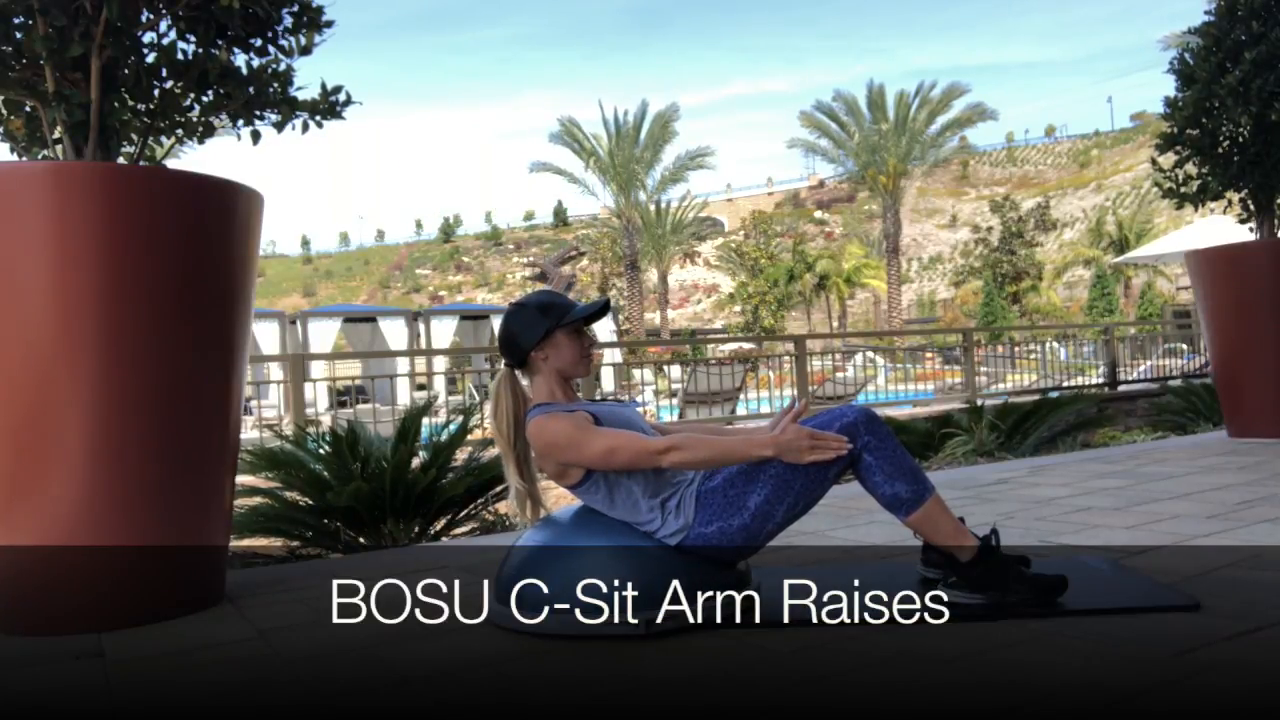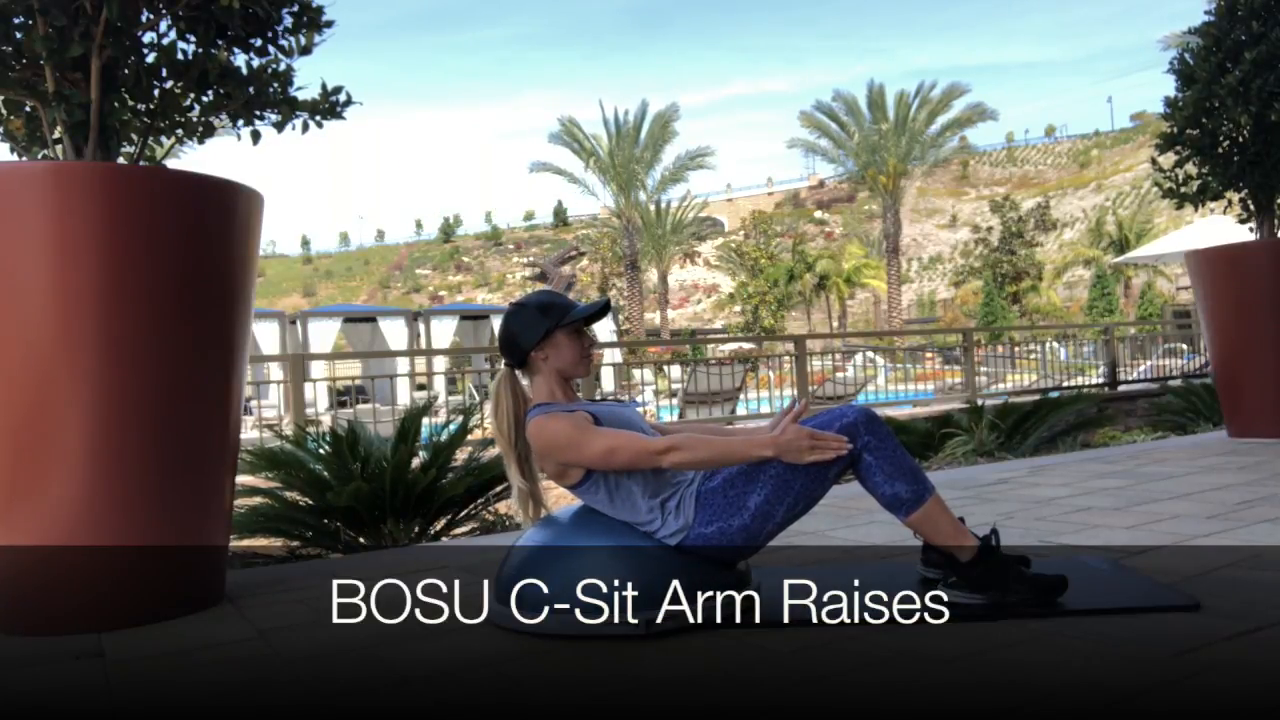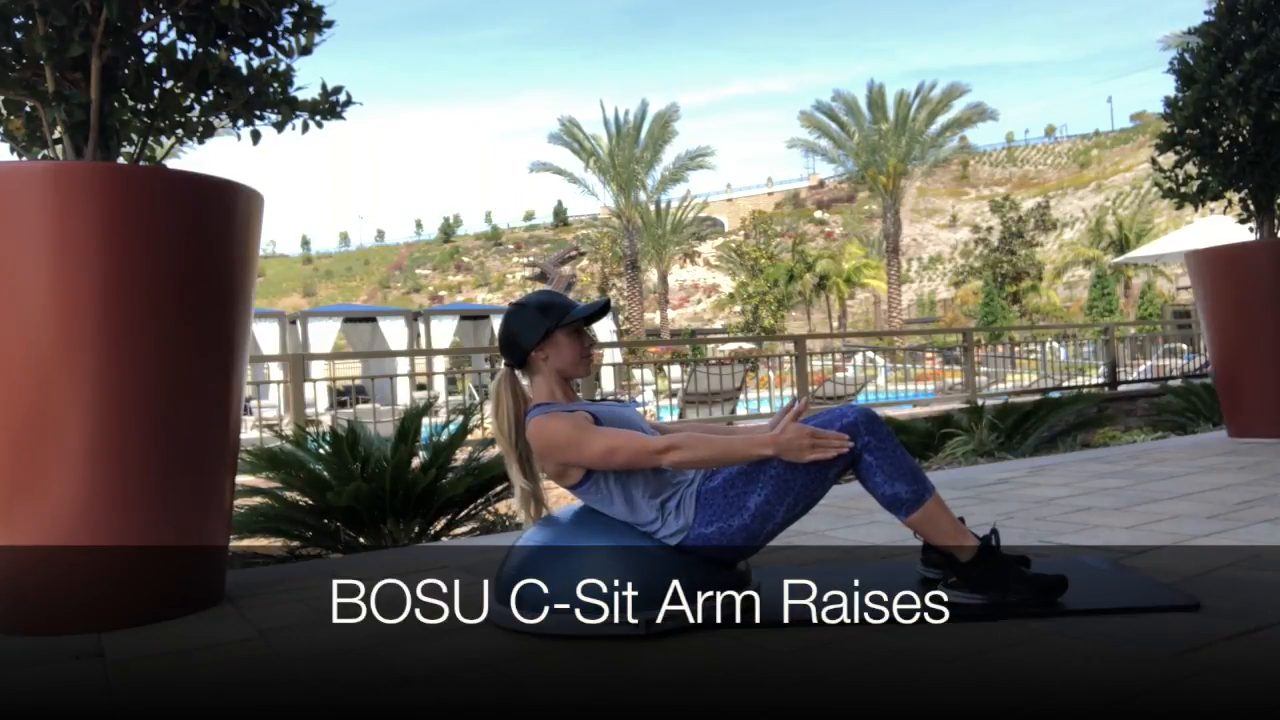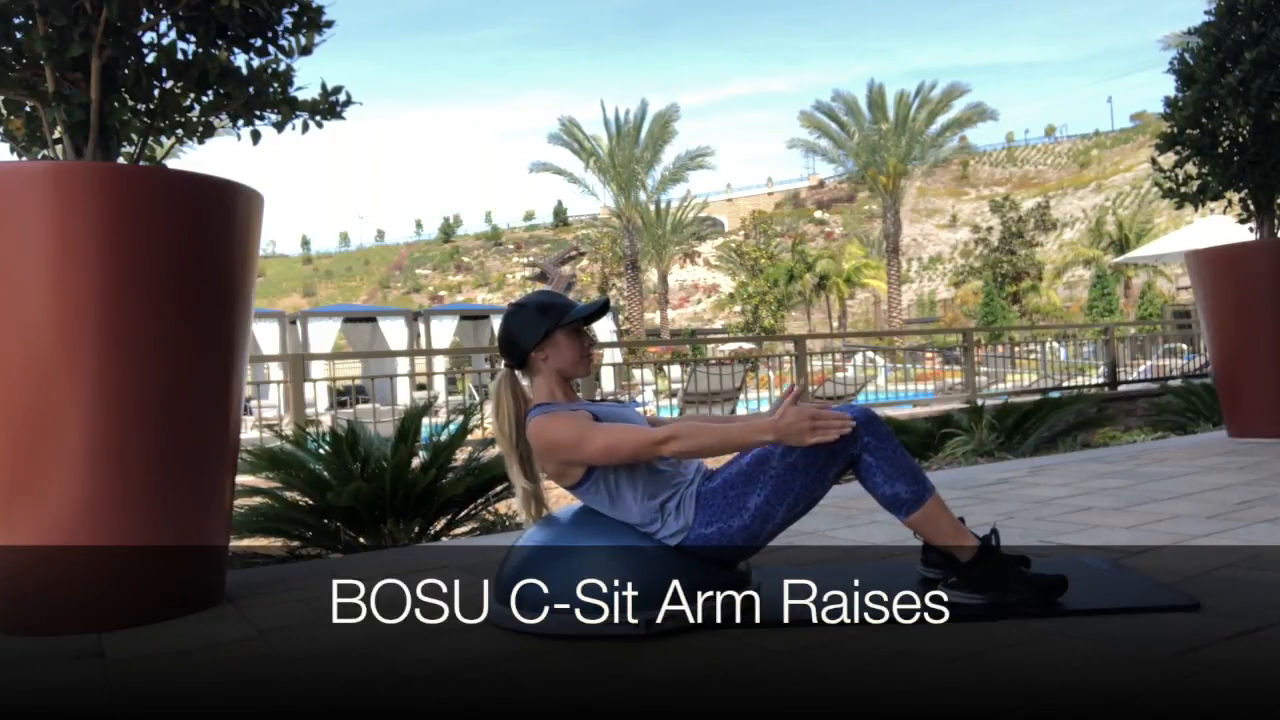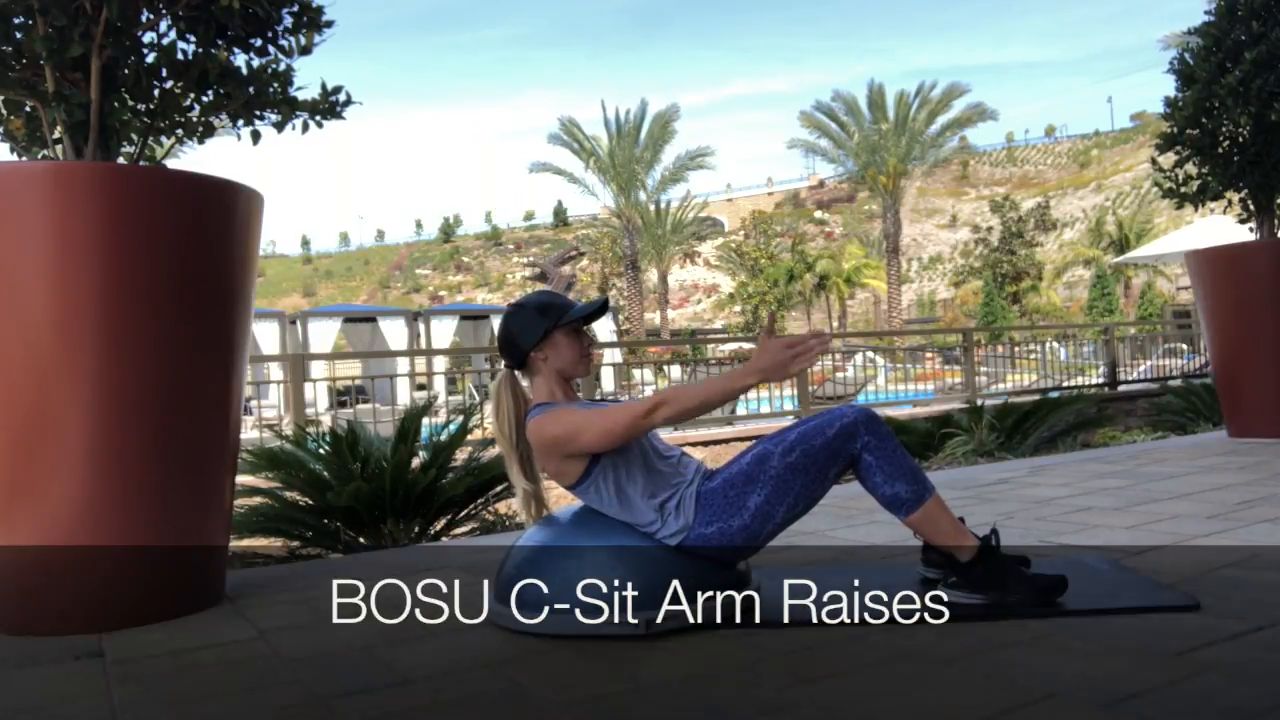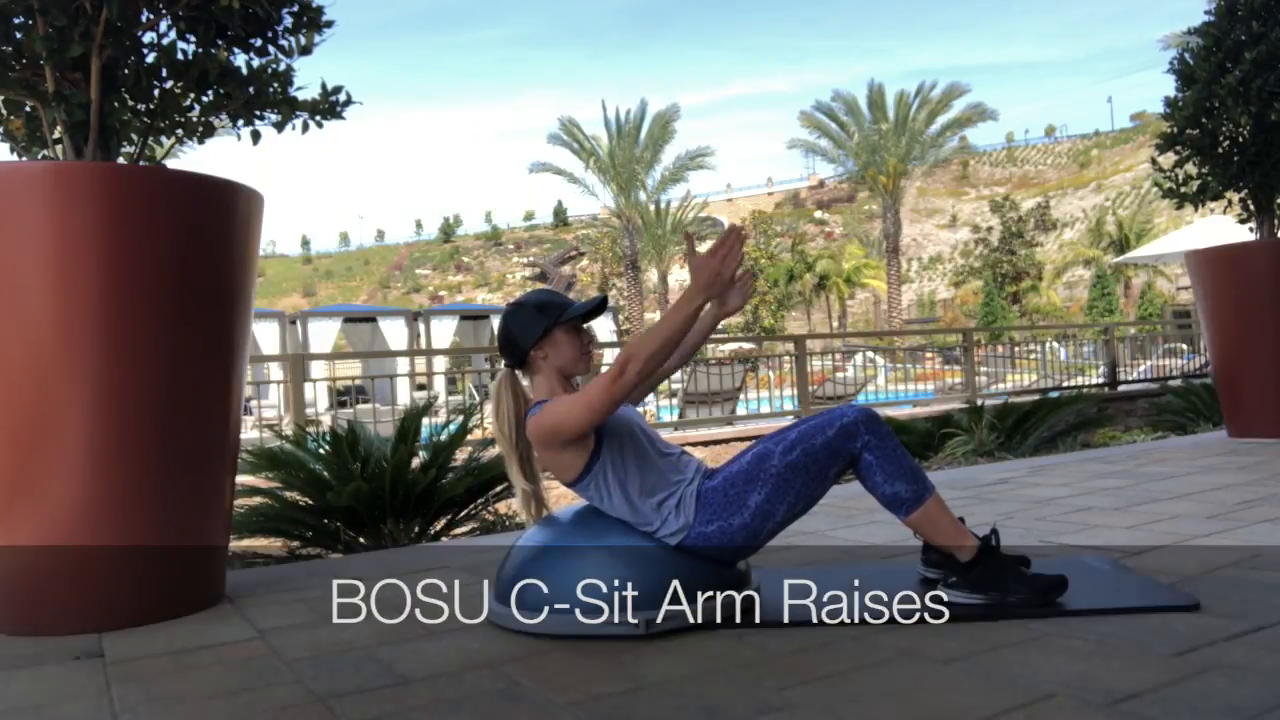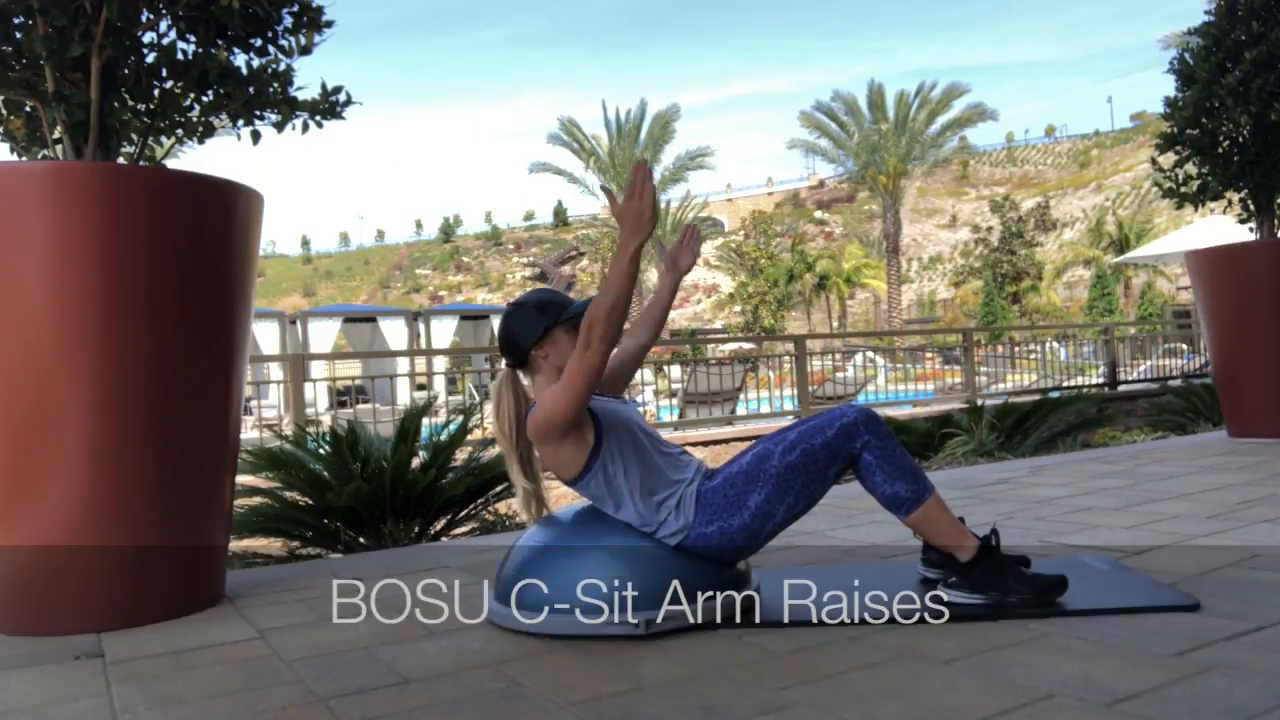
dt=0.1s
person 1, frame 1
left shoulder: (577, 413)
right shoulder: (549, 430)
left elbow: (668, 431)
right elbow: (661, 454)
left wrist: (762, 431)
right wrist: (769, 447)
left hip: (707, 503)
right hip: (702, 522)
left knee: (852, 426)
right knee: (856, 429)
left ankle: (949, 550)
right ankle: (973, 564)
person 1, frame 2
left shoulder: (576, 412)
right shoulder: (548, 430)
left elbow: (671, 431)
right elbow: (661, 454)
left wrist: (761, 432)
right wrist: (769, 447)
left hip: (708, 502)
right hip: (702, 521)
left knee: (852, 425)
right knee: (858, 428)
left ankle: (950, 550)
right ankle: (973, 564)
person 1, frame 3
left shoulder: (577, 413)
right shoulder: (548, 429)
left elbow: (671, 430)
right elbow: (661, 453)
left wrist: (762, 430)
right wrist: (769, 446)
left hip: (707, 502)
right hip: (702, 521)
left knee: (851, 426)
right knee: (857, 428)
left ankle: (950, 549)
right ankle: (973, 564)
person 1, frame 4
left shoulder: (577, 414)
right shoulder: (550, 430)
left elbow: (674, 431)
right elbow: (659, 439)
left wrist: (763, 418)
right wrist: (768, 427)
left hip: (707, 499)
right hip: (704, 521)
left knee: (854, 425)
right knee: (857, 431)
left ankle: (951, 552)
right ankle: (975, 566)
person 1, frame 5
left shoulder: (575, 411)
right shoulder: (549, 428)
left elbow: (664, 415)
right elbow: (654, 411)
left wrist: (751, 372)
right wrist: (750, 373)
left hip: (706, 498)
right hip: (702, 520)
left knee: (853, 425)
right knee: (856, 429)
left ankle: (950, 552)
right ankle: (974, 565)
person 1, frame 6
left shoulder: (575, 403)
right shoulder: (548, 422)
left elbow: (656, 372)
right elbow: (630, 369)
left wrist: (711, 317)
right wrist: (693, 296)
left hip: (705, 494)
right hip: (701, 524)
left knee: (852, 425)
right knee: (857, 427)
left ankle: (953, 553)
right ankle: (973, 561)
person 1, frame 7
left shoulder: (585, 400)
right shoulder: (551, 420)
left elbow: (639, 343)
right elbow: (598, 340)
left wrist: (672, 274)
right wrist: (629, 242)
left hip: (709, 505)
right hip: (704, 527)
left knee: (852, 429)
right knee: (856, 430)
left ankle: (951, 552)
right ankle: (973, 567)
